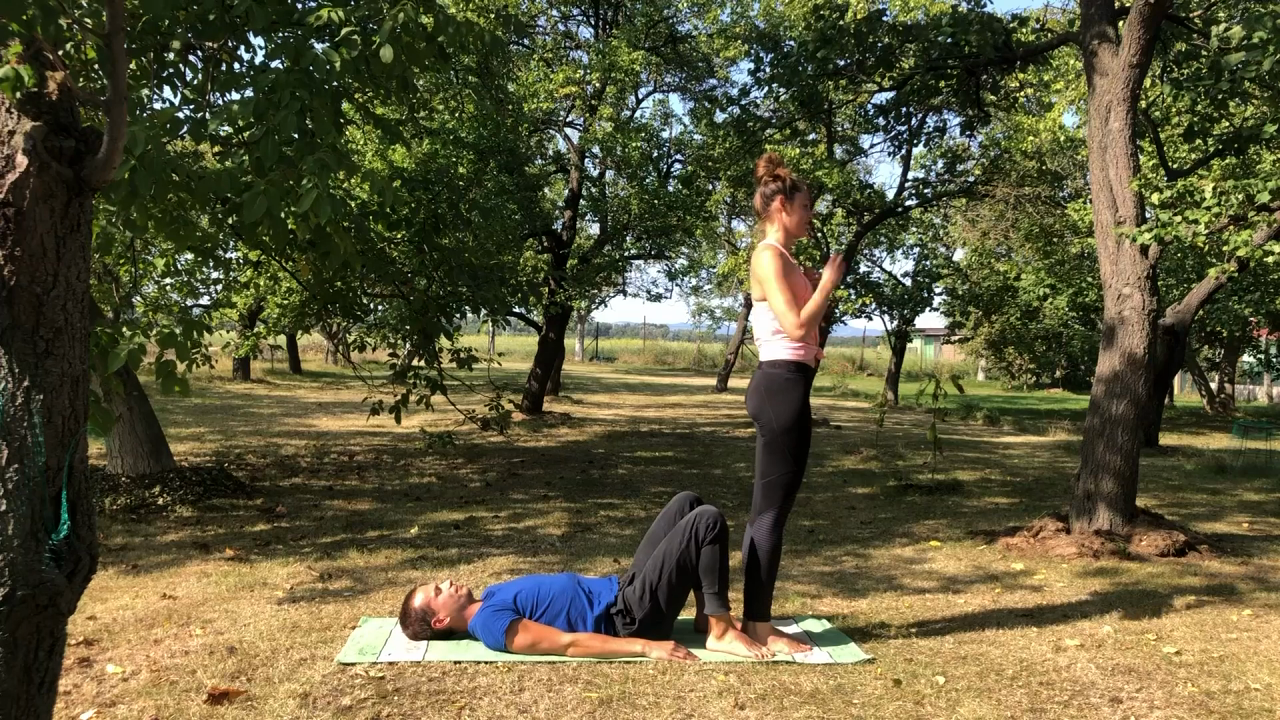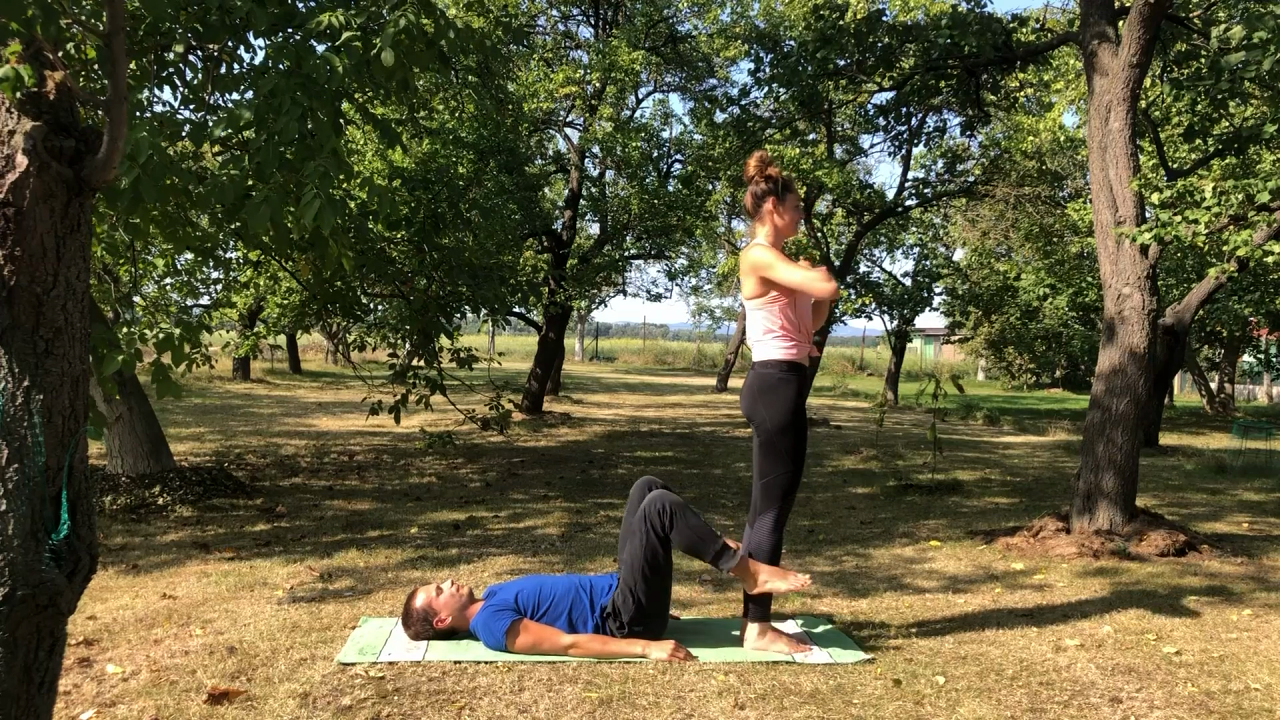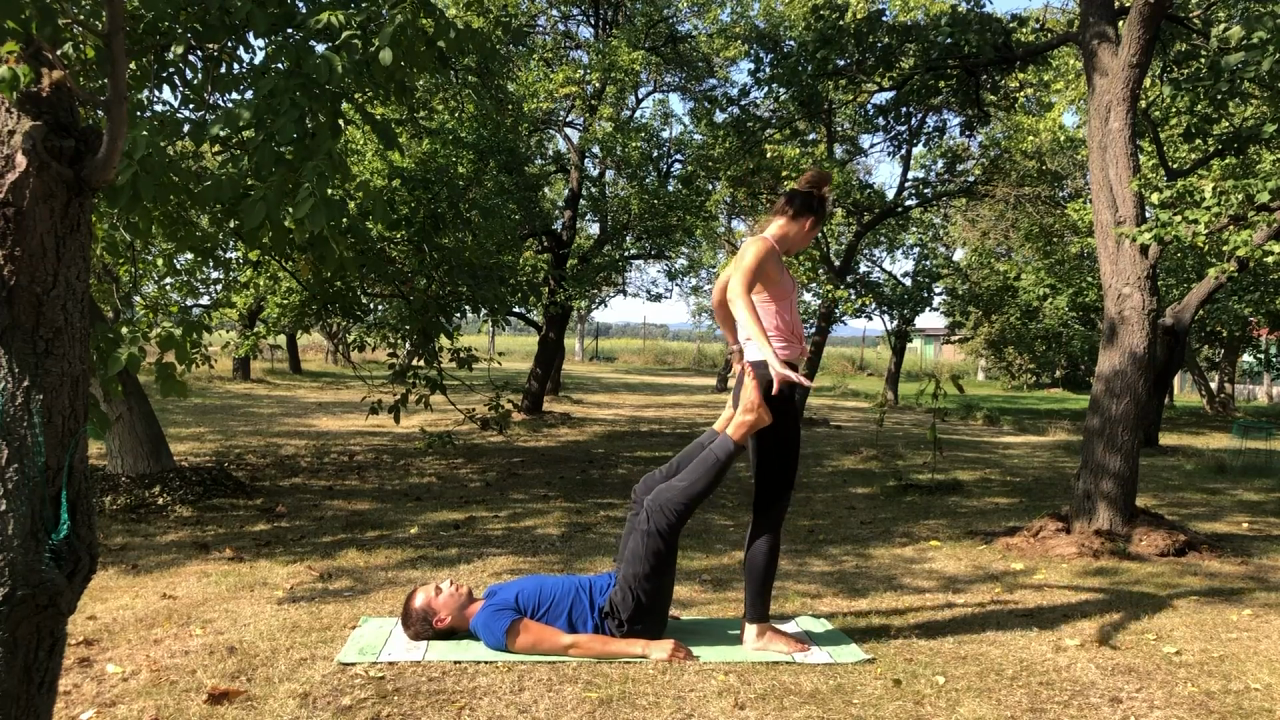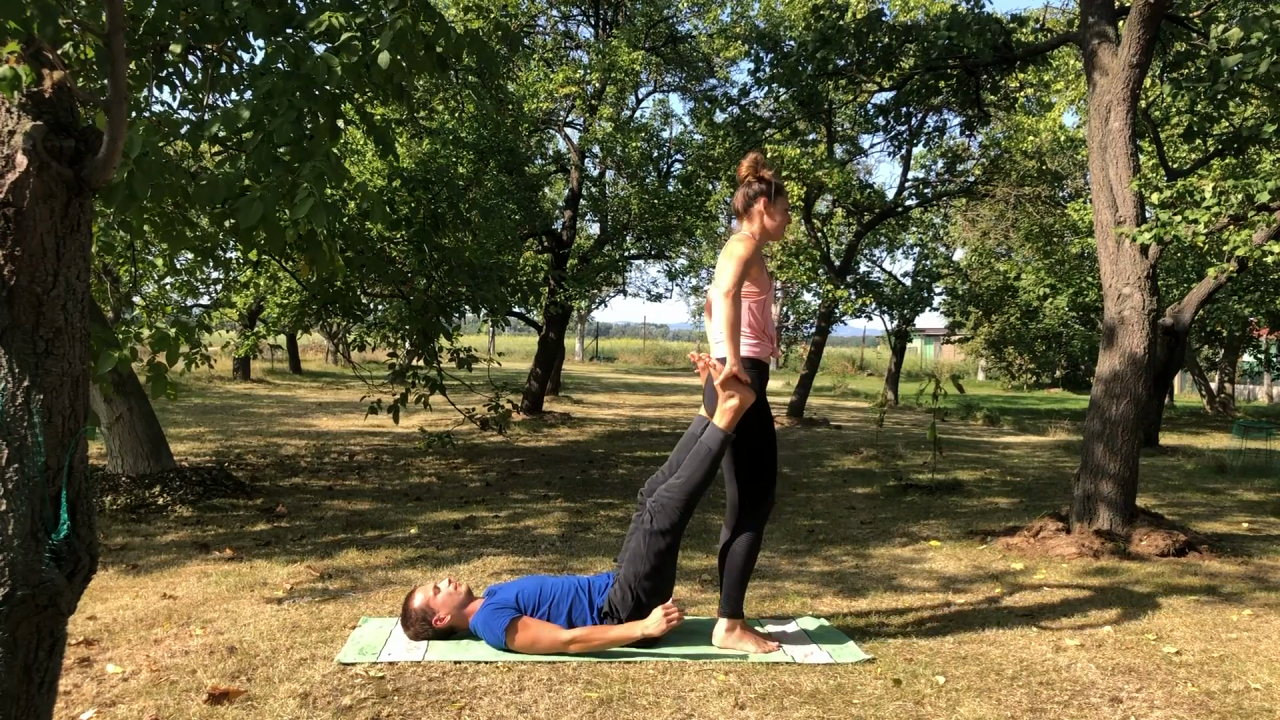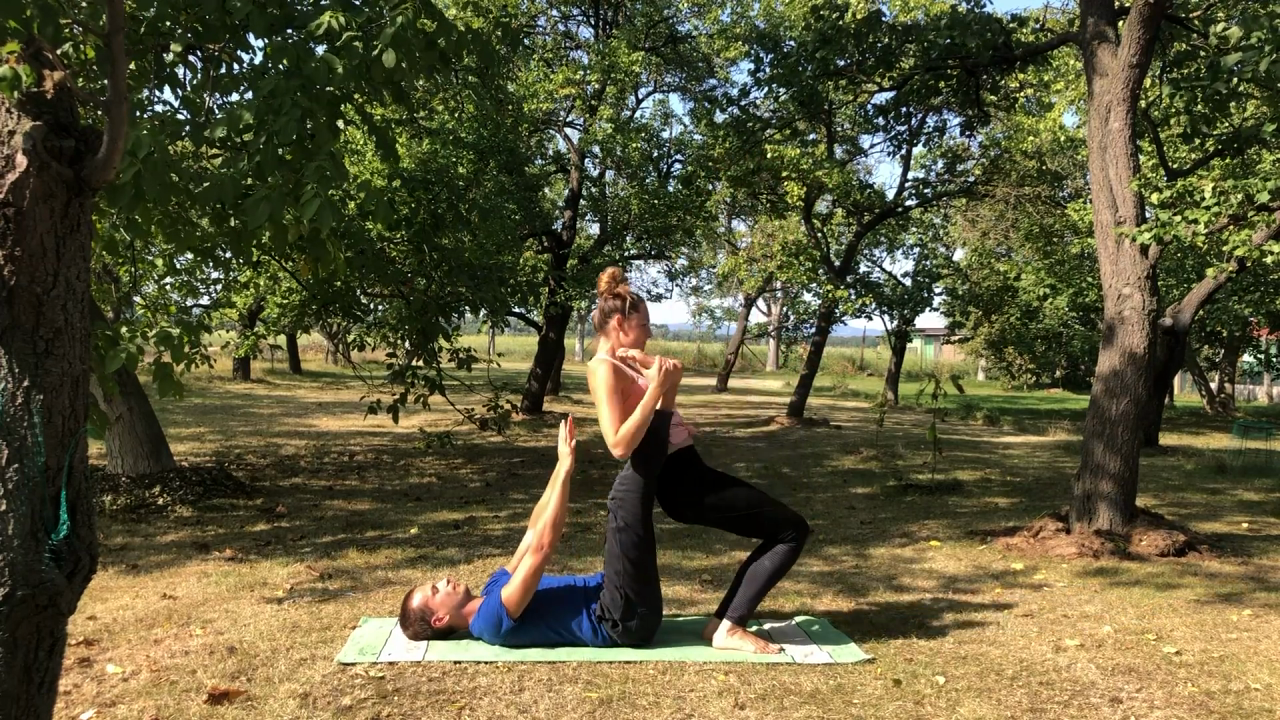
dt=1s
person 1, frame 1
left shoulder: (783, 258)
right shoulder: (769, 256)
right elbow: (797, 326)
left wrist: (819, 287)
right wrist: (827, 282)
left hip: (784, 383)
right hip: (782, 385)
left knee: (768, 509)
right knee: (772, 510)
left ankle: (756, 619)
right ankle: (757, 628)
person 1, frame 2
left shoulder: (775, 258)
right shoulder: (760, 255)
left elbow: (811, 321)
right elbow: (829, 287)
left wrist: (816, 288)
right wrist: (813, 273)
left hip: (778, 384)
right hip: (776, 385)
left knee: (766, 508)
right knee: (772, 509)
left ankle: (755, 618)
right ankle: (758, 628)
person 1, frame 3
left shoulder: (765, 253)
right shoulder: (762, 247)
left elbow: (719, 298)
right elbow: (734, 295)
left wrist: (739, 349)
right wrist: (770, 358)
left hip: (771, 383)
right hip: (771, 385)
left knee: (772, 504)
right knee: (771, 507)
left ankle: (756, 617)
right ankle: (757, 628)
person 1, frame 4
left shoulder: (740, 249)
right shoulder: (746, 242)
left elbow: (712, 303)
right elbow: (728, 293)
right wrist: (735, 360)
left hip: (737, 380)
right hip: (740, 381)
left knee: (747, 502)
right knee: (754, 503)
left ankle: (731, 617)
right ankle: (729, 625)
person 1, frame 5
left shoulder: (615, 366)
right shoulder: (603, 370)
right elbow: (620, 444)
left wrist: (653, 369)
right wrist: (660, 393)
left hip: (682, 469)
right hip: (681, 479)
left knee: (785, 528)
right knee: (791, 529)
left ankle: (727, 622)
right ankle: (730, 628)
person 2, frame 1
left shoulder: (491, 598)
right shoulder: (491, 625)
right elbow: (568, 643)
right wrist: (646, 646)
left hip: (621, 591)
right hip: (631, 616)
left knee: (688, 504)
right knee: (708, 521)
left ankle: (707, 614)
right ankle: (721, 630)
person 2, frame 2
left shoulder: (493, 598)
right shoulder: (492, 625)
right elbow: (569, 644)
right wrist: (647, 647)
left hip: (615, 591)
right hip: (627, 617)
left knee: (647, 488)
right knee: (659, 505)
left ankle: (728, 552)
right ankle: (746, 570)
person 2, frame 3
left shoulder: (493, 599)
right shoulder: (492, 625)
right elbow: (570, 644)
left wrist: (656, 596)
right wrist: (645, 648)
left hip: (615, 593)
right hip: (625, 617)
left knee: (650, 490)
right knee: (660, 506)
left ankle: (729, 423)
right ankle: (738, 430)
person 2, frame 4
left shoulder: (492, 599)
right shoulder: (492, 623)
right elbow: (571, 639)
right wrist: (643, 627)
left hip: (614, 595)
right hip: (622, 612)
left knee: (654, 496)
right knee: (661, 512)
left ankle: (715, 408)
right ankle: (727, 414)
person 2, frame 5
left shoulder: (494, 592)
right shoulder: (492, 620)
left elbow: (535, 530)
right elbow: (542, 544)
left wrist: (561, 465)
right wrist: (566, 467)
left hip: (613, 602)
right hip: (625, 621)
left knee: (630, 493)
right knee: (625, 499)
left ankle: (658, 397)
right ankle: (657, 398)
